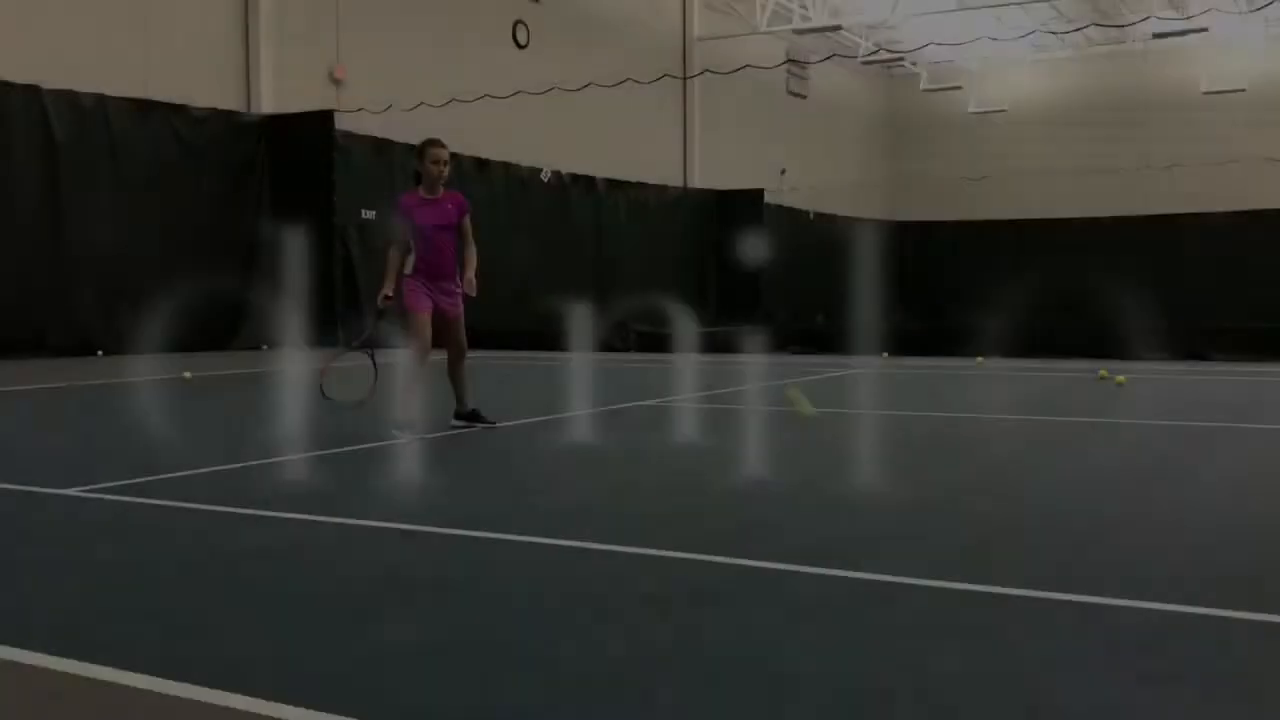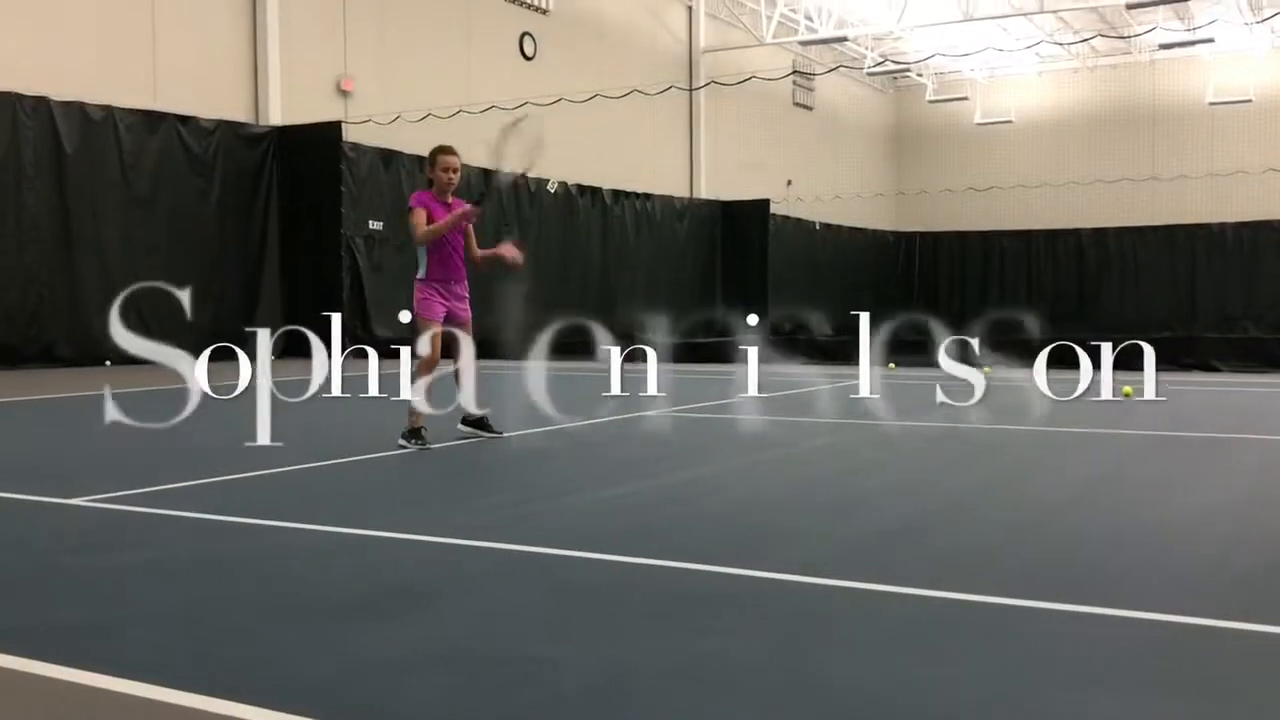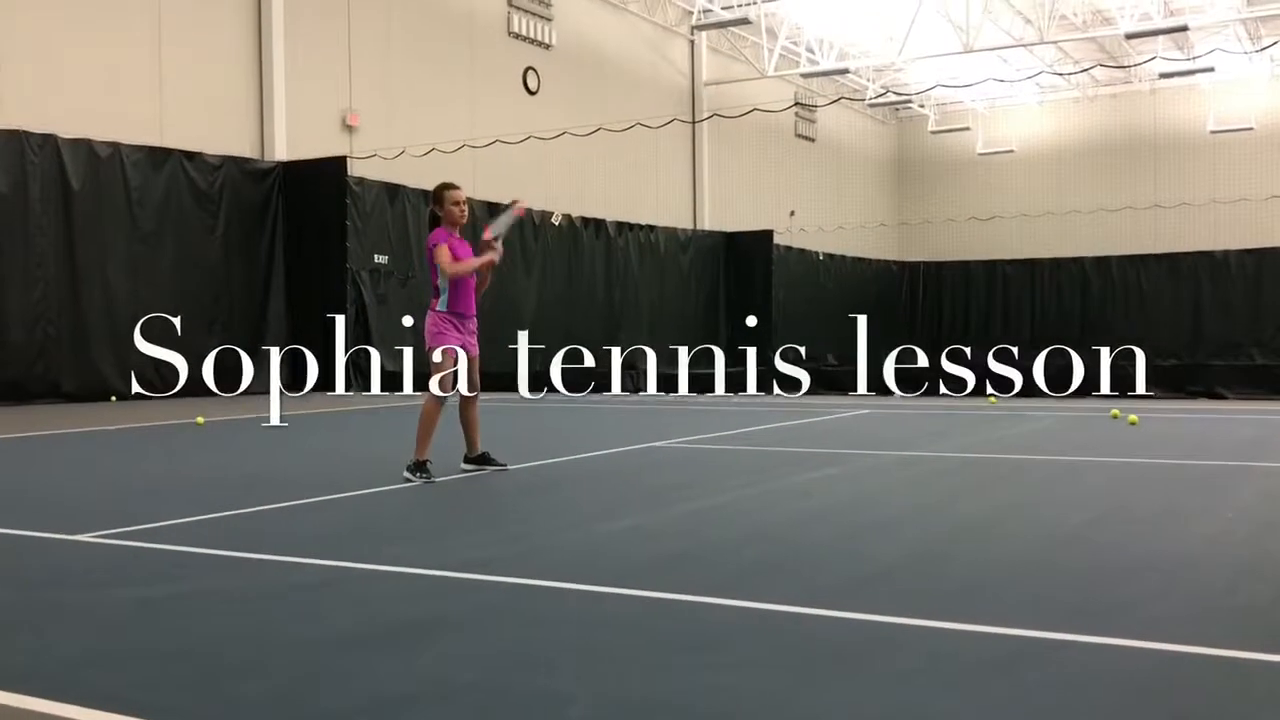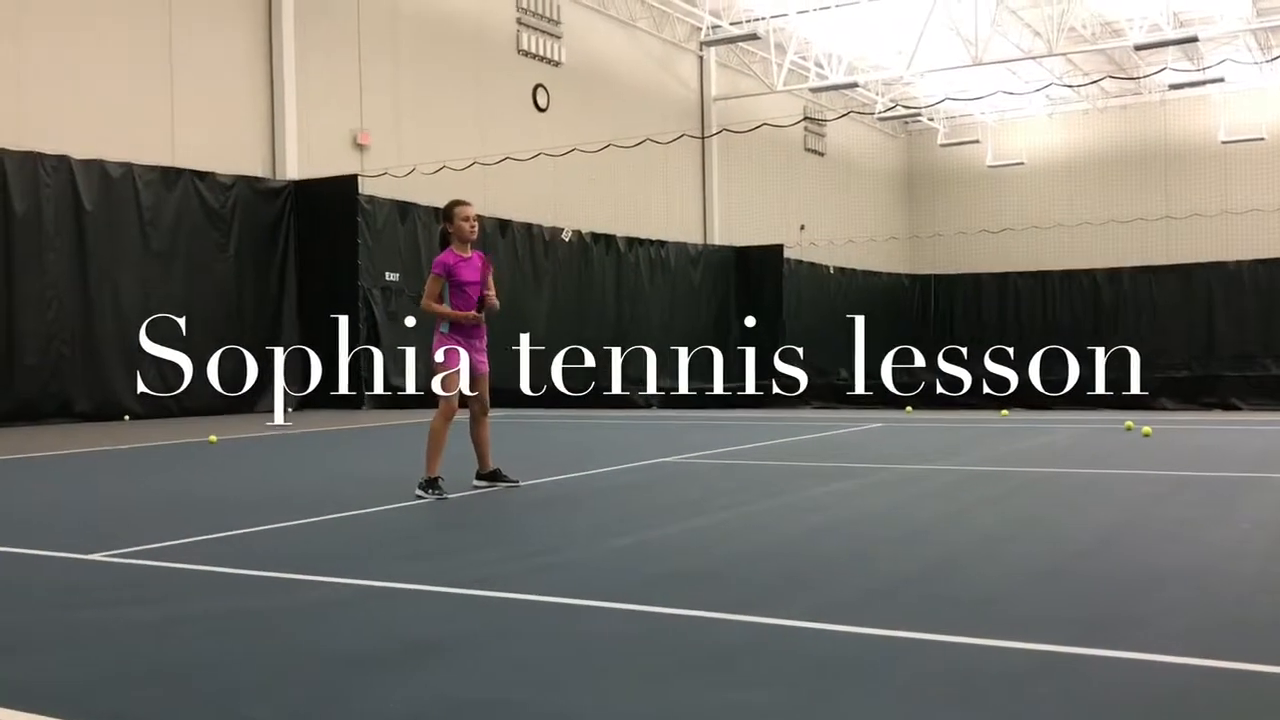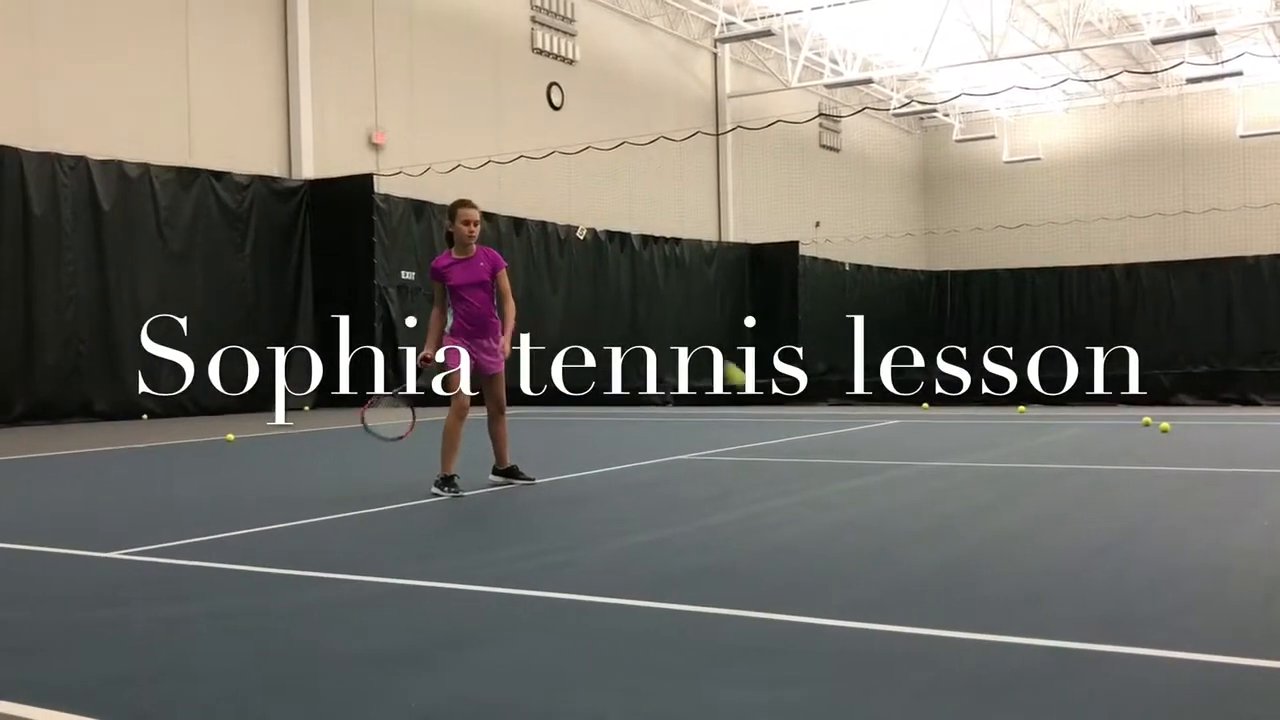
dt=0.7s
person 1, frame 1
left shoulder: (457, 202)
right shoulder: (407, 203)
left elbow: (468, 245)
right elbow: (398, 247)
left wrist: (470, 276)
right wrist: (389, 284)
left hip: (450, 284)
right hip: (418, 283)
left knee: (458, 349)
right knee: (421, 347)
left ankle: (463, 410)
person 1, frame 2
left shoulder: (464, 209)
right shoulder: (420, 200)
left elbow: (474, 254)
right elbow: (420, 237)
left wrist: (499, 252)
right wrist: (455, 217)
left hip: (459, 289)
right hip: (430, 288)
right knee: (431, 356)
left ankle: (471, 417)
right ankle: (413, 428)
person 1, frame 3
left shoulder: (463, 243)
right shoulder: (439, 238)
left elbow: (475, 289)
right elbow: (449, 272)
left wrist: (490, 260)
right wrist: (485, 259)
left hip: (467, 323)
right hip: (444, 322)
left knee: (471, 391)
right knee: (441, 391)
left ankle: (474, 454)
right ankle: (417, 462)
person 1, frame 4
left shoulder: (481, 260)
right shoulder: (444, 261)
left elbow: (492, 304)
right elbow: (427, 303)
left wrist: (491, 301)
right wrist: (460, 315)
left hip: (477, 341)
right hip: (451, 341)
left knee: (481, 408)
right knee: (448, 407)
left ankle: (486, 471)
right ankle: (429, 479)
person 1, frame 5
left shoulder: (492, 258)
right shoulder: (440, 266)
left elbow: (507, 300)
right elbow: (439, 308)
left wrist: (507, 336)
right wrist: (429, 346)
left hip: (490, 341)
right hip: (458, 342)
left knee: (498, 406)
right knee: (460, 406)
left ankle: (502, 467)
right ankle: (445, 477)
